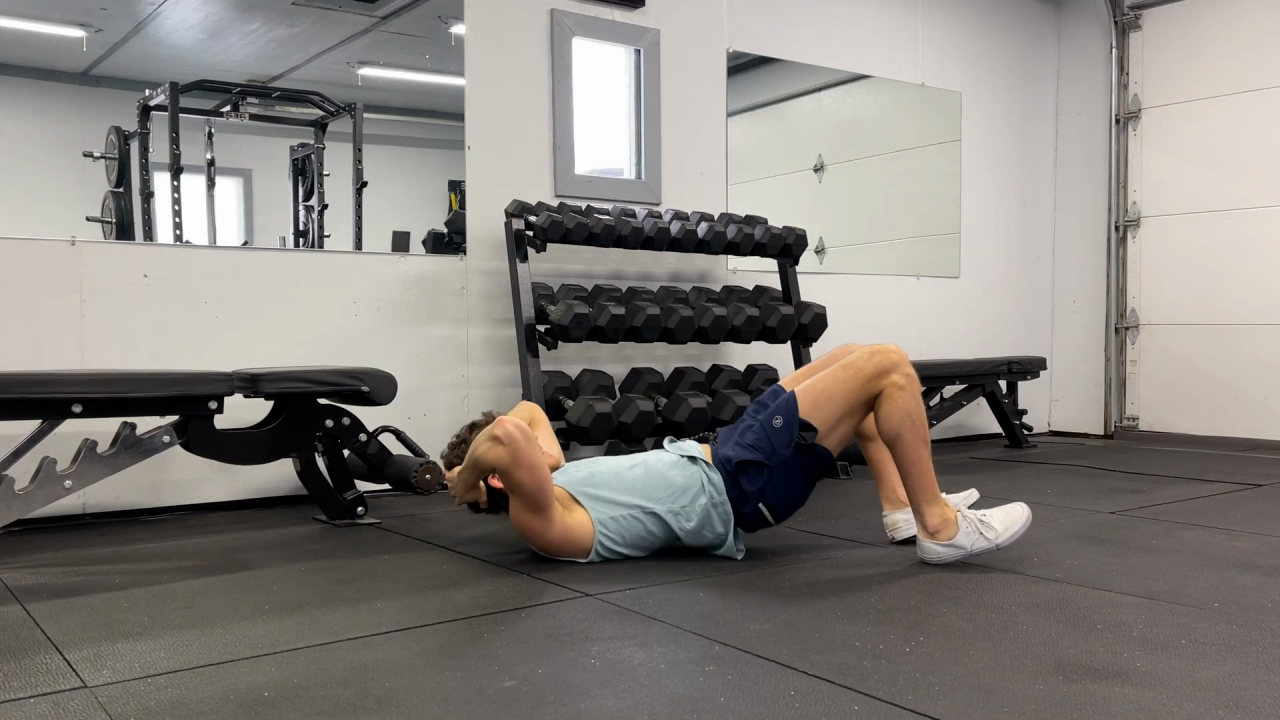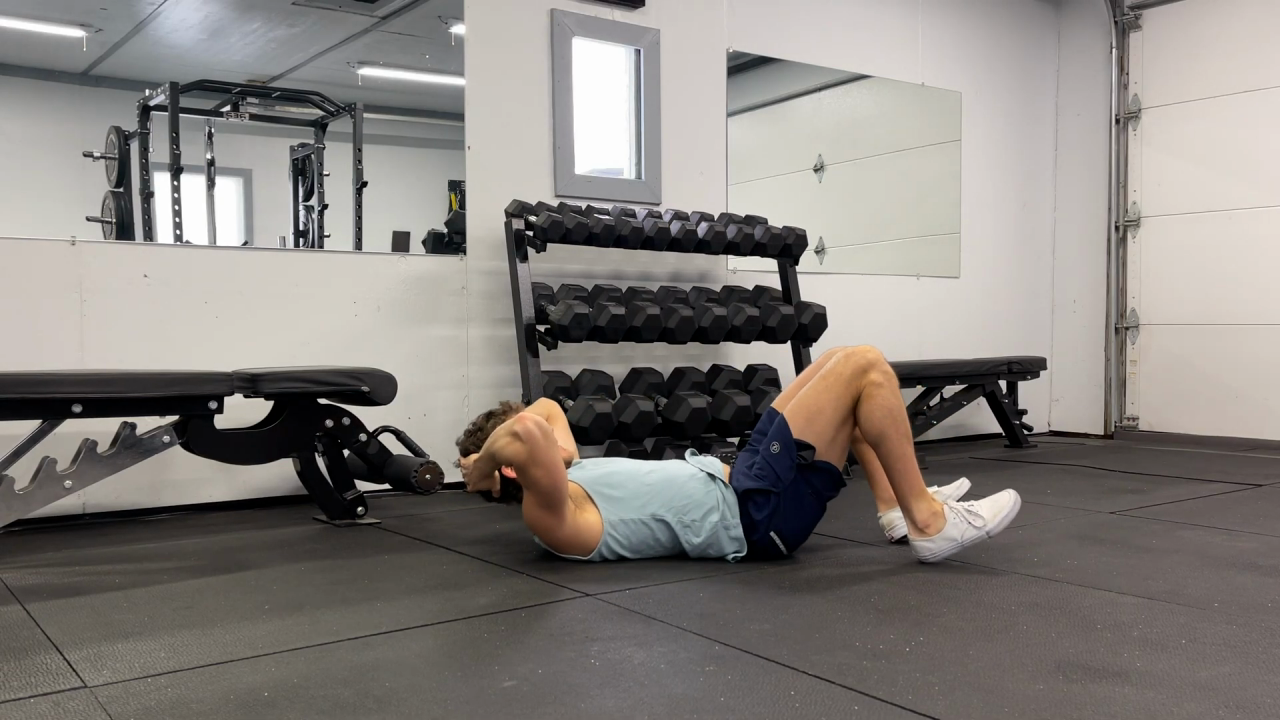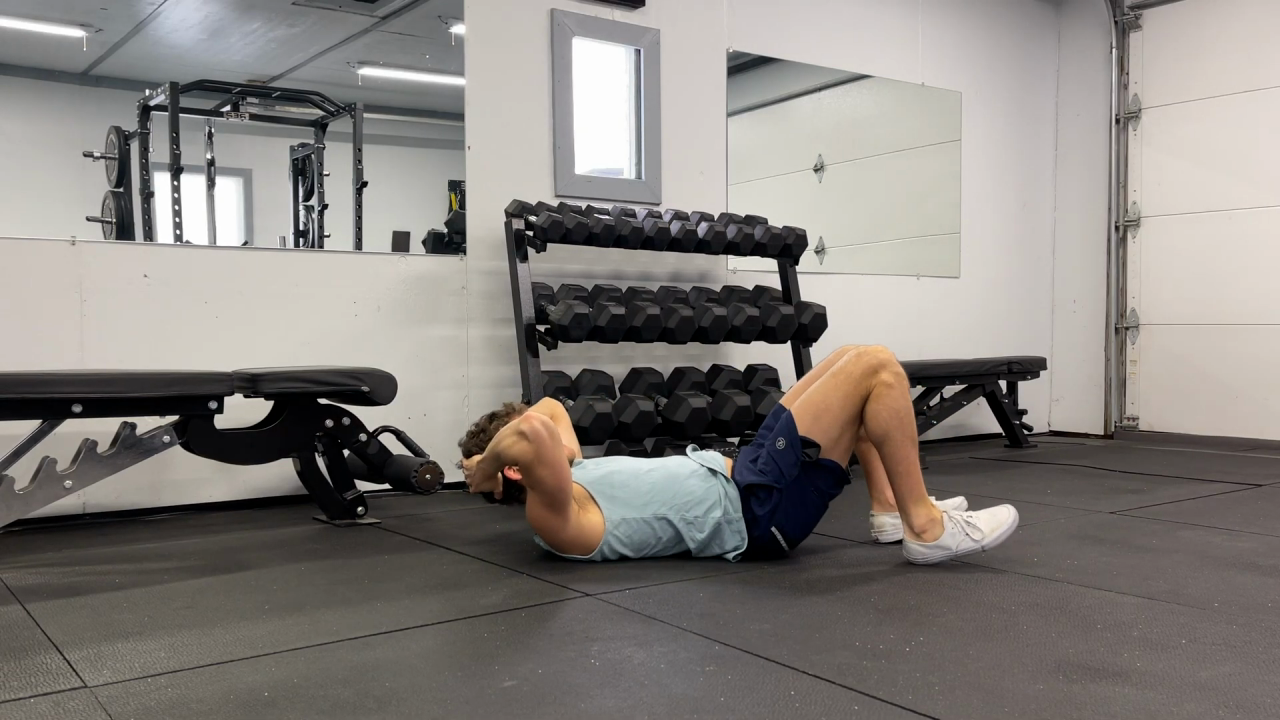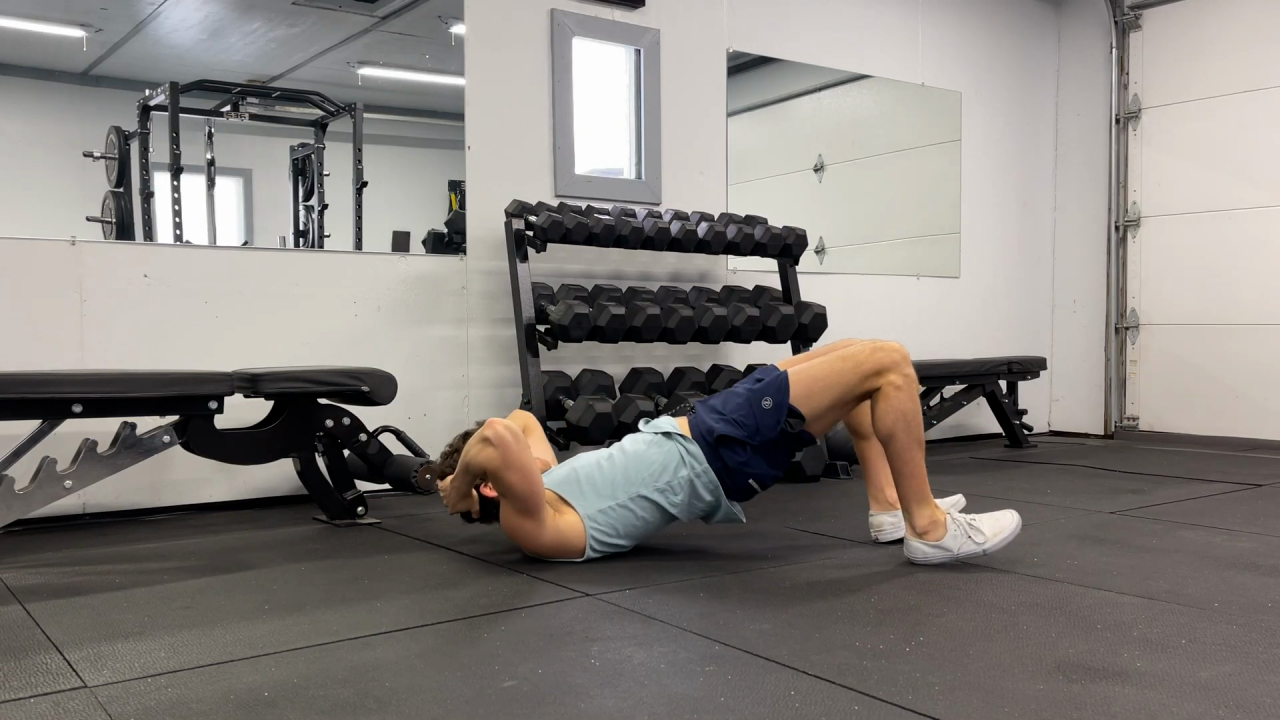
dt=0.3s
person 1, frame 1
left shoulder: (555, 485)
right shoulder: (541, 522)
left elbow: (527, 411)
right elbow: (507, 434)
left wrist: (482, 474)
right wrist: (466, 481)
left hip: (726, 461)
right hip: (744, 484)
left knee: (854, 360)
right knee: (889, 365)
left ankle: (904, 509)
right ankle: (941, 528)
person 1, frame 2
left shoulder: (568, 483)
right shoulder: (555, 519)
left elbow: (546, 406)
right elbow: (528, 431)
left wrist: (522, 450)
right wrist: (480, 469)
left hip: (733, 478)
right hip: (757, 511)
left knee: (843, 366)
right knee: (867, 368)
left ankle: (899, 509)
right ankle: (930, 523)
person 1, frame 3
left shoulder: (569, 483)
right shoulder: (556, 521)
left elbow: (550, 407)
right elbow: (531, 431)
left wrist: (522, 453)
right wrist: (483, 469)
left hip: (736, 479)
right hip: (755, 499)
left knee: (855, 361)
right knee: (880, 367)
left ankle: (893, 513)
right ankle: (927, 528)
person 1, frame 4
left shoulder: (547, 489)
right shoulder: (533, 527)
left elbow: (521, 418)
right elbow: (498, 436)
right wrist: (458, 488)
left hip: (710, 429)
right hip: (721, 450)
left knee: (857, 357)
right knee: (890, 363)
left ankle: (890, 509)
right ankle: (929, 529)
